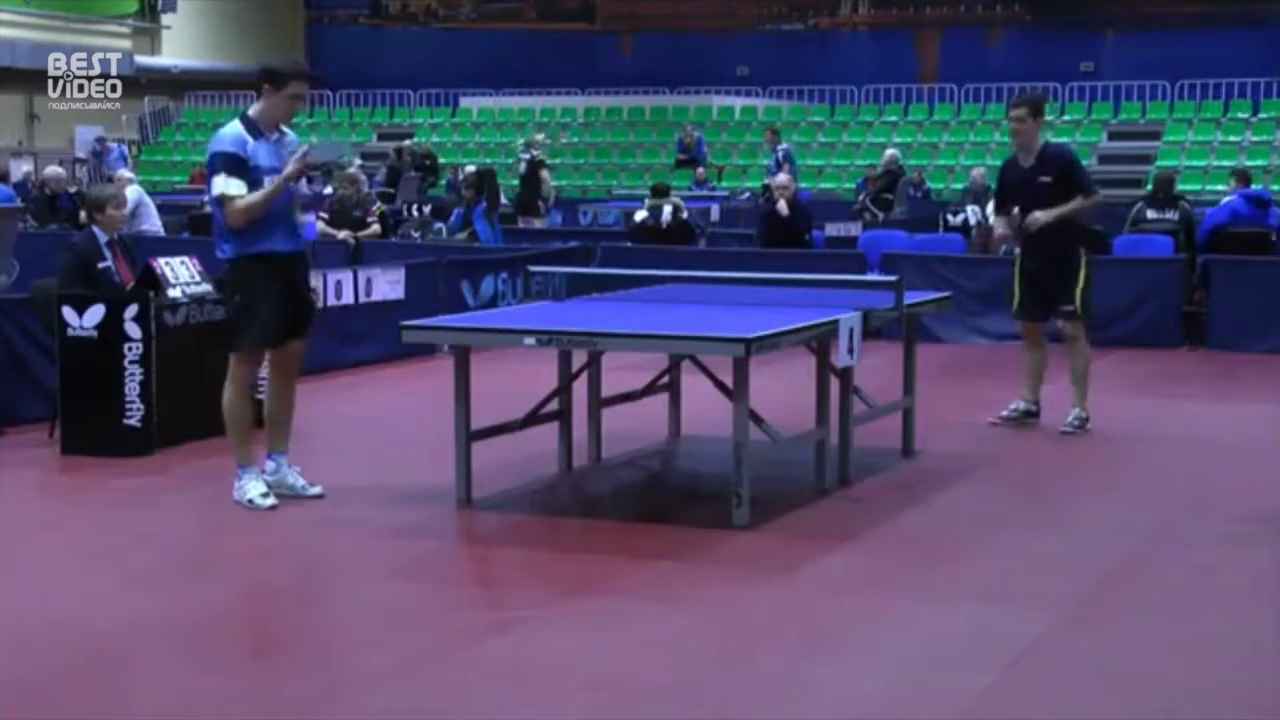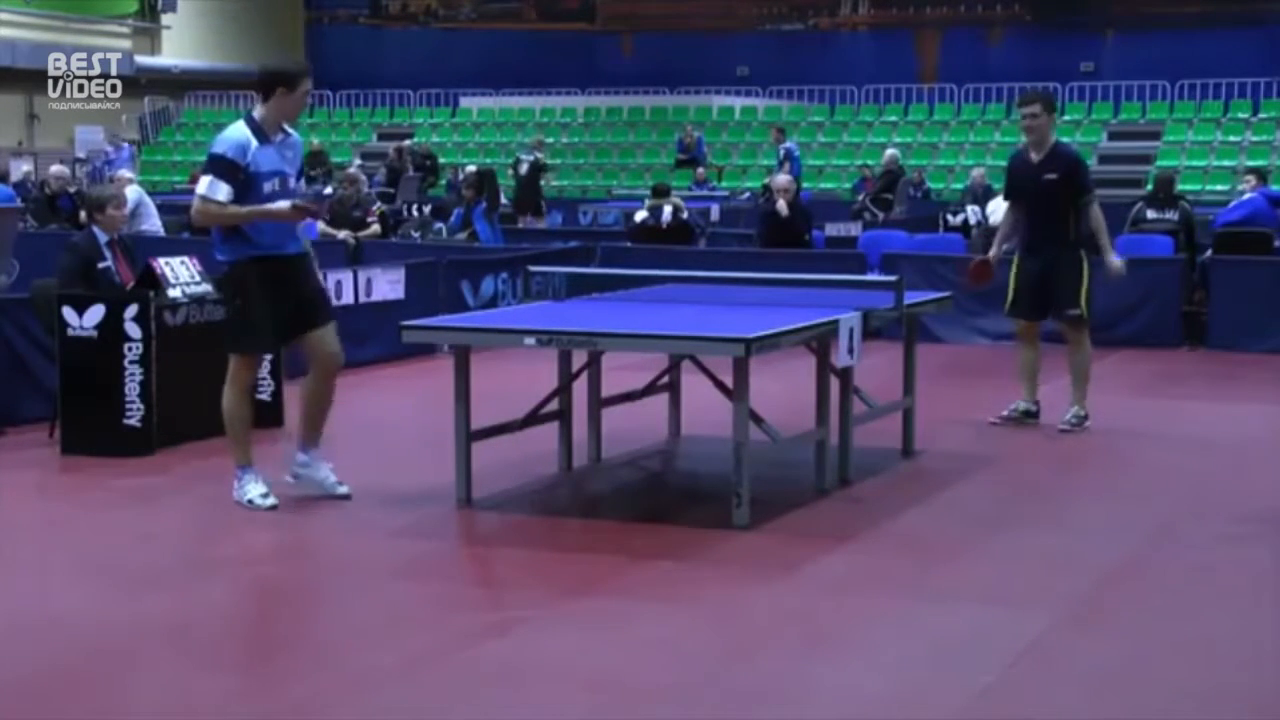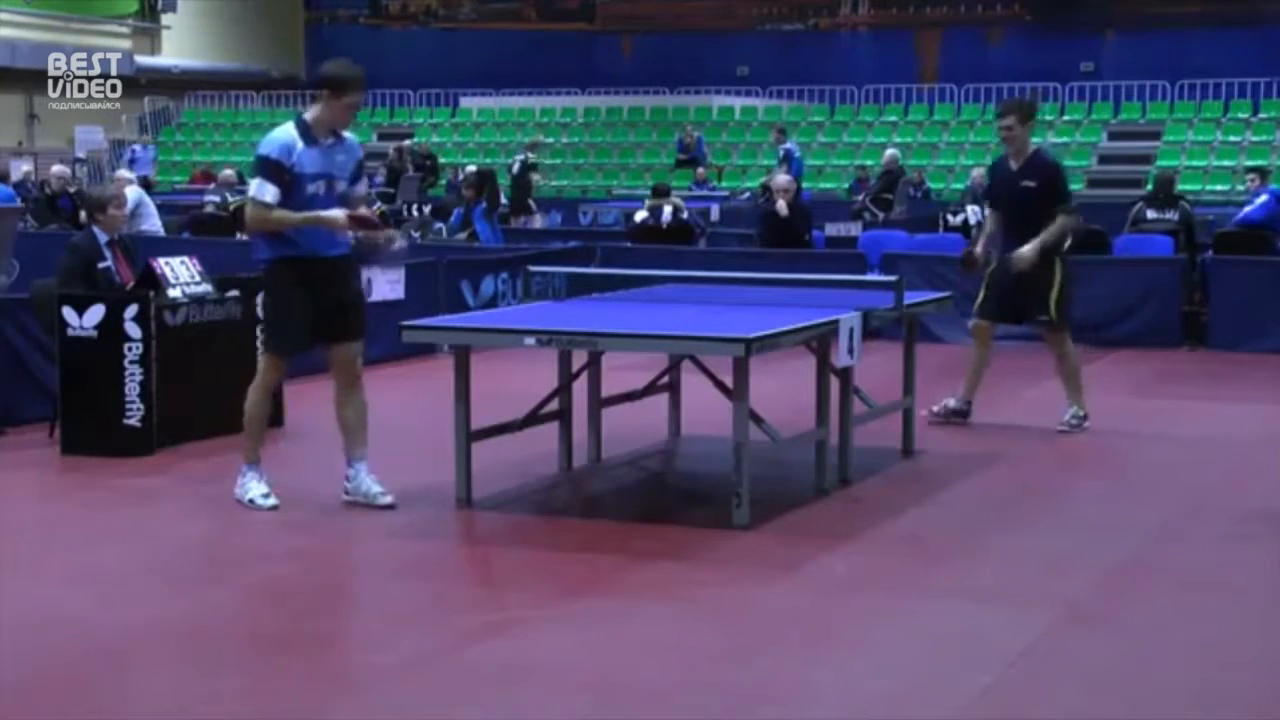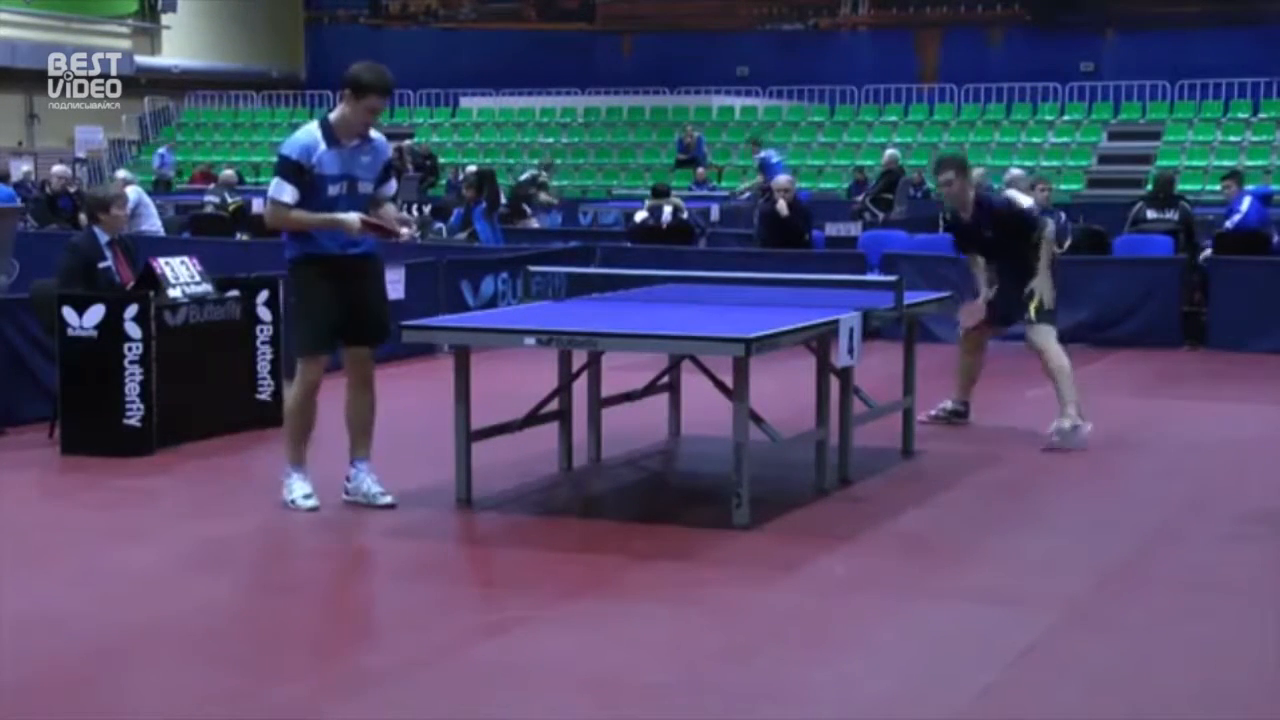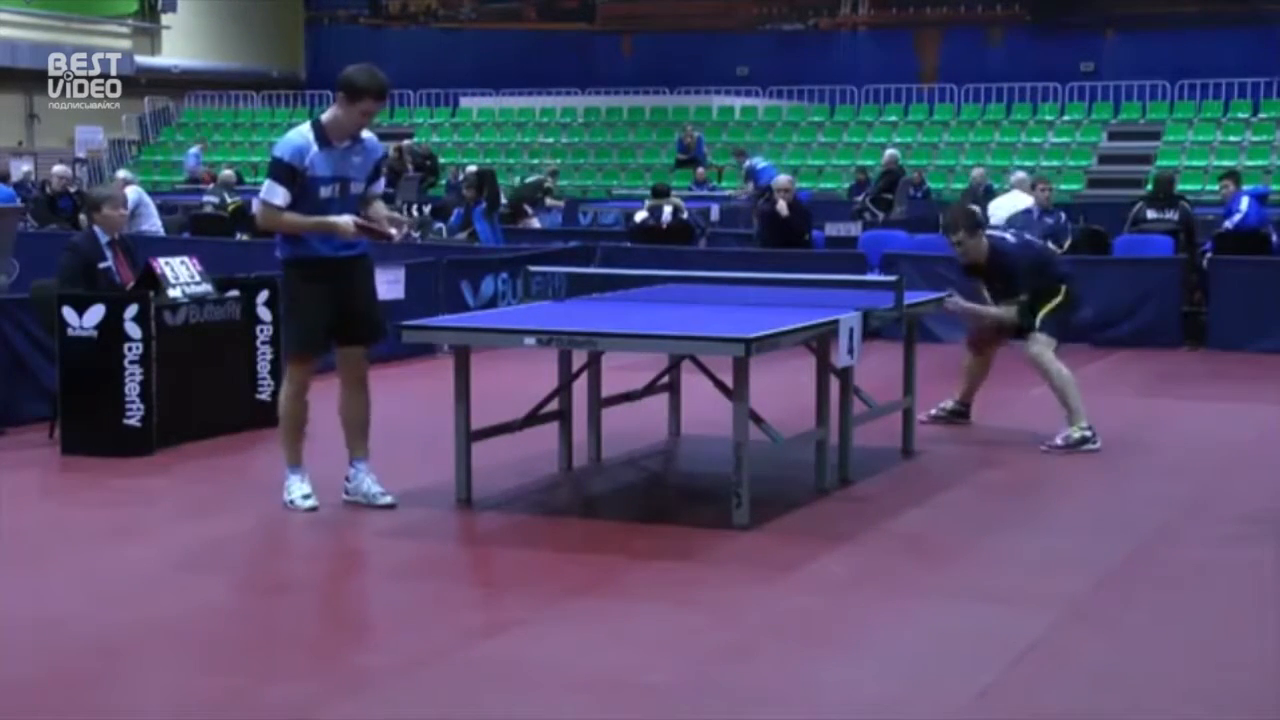
dt=0.5s
person 1, frame 1
left shoulder: (288, 139)
right shoulder: (230, 142)
right elbow: (236, 214)
left wrist: (304, 264)
right wrist: (285, 178)
left hip: (290, 263)
right hip: (251, 267)
left knee: (287, 367)
right knee: (245, 370)
left ankle: (278, 465)
right ankle: (245, 474)
person 1, frame 2
left shoulder: (293, 142)
right shoulder: (232, 144)
right elbow: (202, 212)
right wrist: (267, 210)
left hip: (292, 262)
right hip: (248, 269)
left knee: (328, 359)
right knee: (244, 373)
left ankle: (307, 458)
right ankle: (245, 474)
person 1, frame 3
left shoulder: (350, 147)
right shoulder: (280, 145)
right elbow: (255, 217)
left wrist: (375, 230)
right wrist: (319, 219)
left hip: (337, 267)
right hip: (289, 270)
left knee: (350, 372)
right knee: (270, 373)
left ankle: (356, 474)
right ankle: (250, 473)
person 1, frame 4
left shoulder: (379, 148)
right shoulder: (302, 146)
right elbow: (275, 214)
left wrist: (393, 220)
right wrist: (336, 220)
left hip: (362, 266)
right hip: (314, 267)
left knee: (362, 372)
right knee: (311, 374)
left ankle: (359, 473)
right ankle: (295, 473)
person 1, frame 5
left shoulder: (370, 147)
right shoulder: (294, 147)
right elbow: (266, 216)
left wrist: (382, 218)
right wrist: (329, 223)
left hip: (353, 266)
right hip: (306, 270)
left knee: (356, 372)
right knee: (299, 375)
left ankle: (358, 473)
right ankle: (294, 475)
person 2, frame 1
left shoulder: (1061, 157)
right shoulder: (1008, 168)
left elbow: (1091, 198)
right elbow: (1002, 212)
left wrist: (1052, 214)
right wrist: (1001, 228)
left hip: (1067, 256)
right hip: (1030, 257)
left knee: (1072, 330)
right knee: (1031, 330)
left ankle: (1079, 409)
right ankle: (1029, 403)
person 2, frame 2
left shoulder: (1069, 159)
right shoulder: (1016, 162)
left elbow: (1090, 207)
left wrist: (1108, 252)
right wrist: (997, 246)
left hip: (1066, 257)
right hip: (1028, 256)
left knee: (1075, 331)
right knee: (1024, 329)
left ankle: (1079, 407)
right ankle: (1027, 404)
person 2, frame 3
left shoulder: (1048, 167)
right shoulder: (997, 168)
left elbow: (1067, 217)
left wrist: (1035, 246)
right wrist: (982, 243)
left hip: (1042, 263)
right hip: (1006, 261)
left knee: (1056, 336)
right knee: (979, 328)
left ankle: (1077, 408)
right ankle: (962, 404)
person 2, frame 4
left shoulder: (997, 206)
right shoulder: (952, 220)
left elbow: (1046, 230)
left wrist: (1043, 276)
right wrist: (983, 289)
left hip: (1034, 276)
right hip: (1005, 280)
left knee: (1042, 339)
right knee: (971, 333)
left ankle: (1073, 419)
right ankle: (959, 405)
person 2, frame 5
left shoulder: (1011, 254)
right shoulder: (971, 259)
left elbow: (1013, 313)
right elbow: (991, 284)
left wrist: (968, 309)
right wrist: (984, 307)
left hip: (1054, 292)
right hip: (1018, 296)
left knee: (1037, 351)
right knee: (980, 340)
left ankle: (1082, 430)
right ankle: (961, 405)
